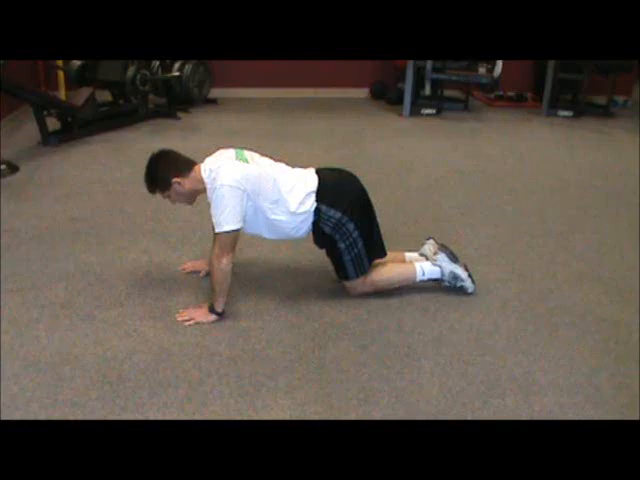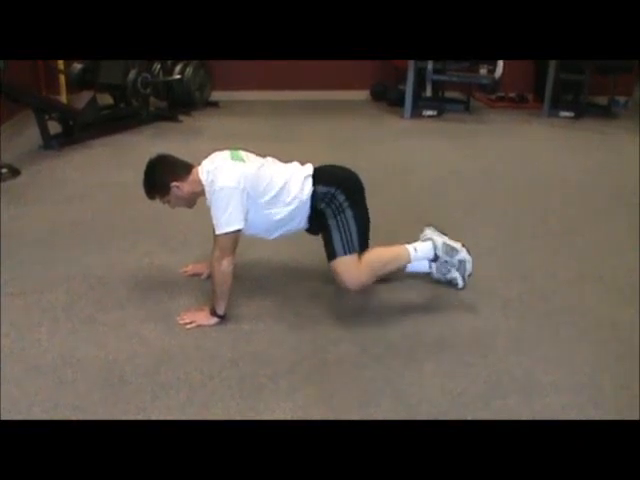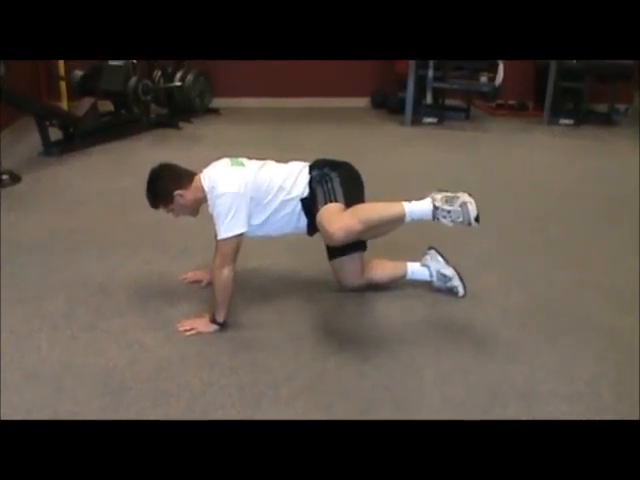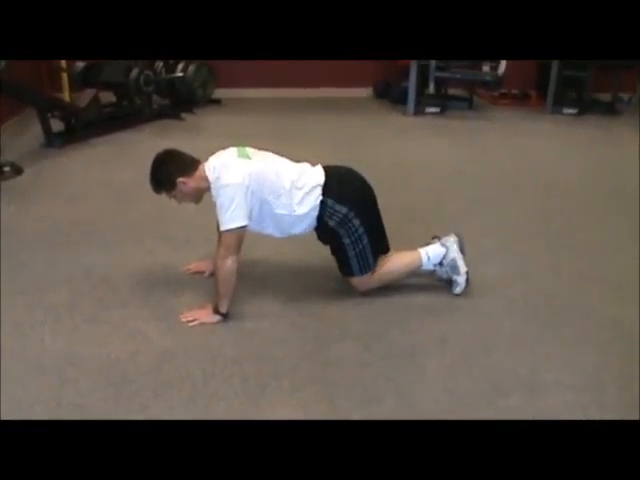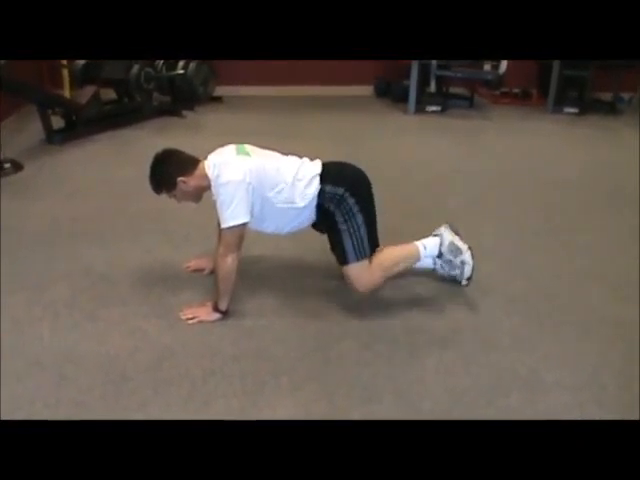
dt=1s
person 1, frame 1
left shoulder: (223, 185)
right shoulder: (216, 164)
left elbow: (224, 253)
left wrist: (214, 309)
right wrist: (210, 263)
left hip: (333, 207)
right hip: (328, 191)
left knee: (358, 283)
right knee: (358, 266)
left ankle: (435, 269)
right ankle: (426, 255)
person 1, frame 2
left shoulder: (223, 186)
right shoulder: (212, 168)
left elbow: (226, 256)
left wrist: (217, 312)
right wrist: (212, 265)
left hip: (331, 191)
right hip: (321, 191)
left knee: (352, 280)
right knee: (353, 267)
left ankle: (430, 247)
right ankle: (430, 259)
person 1, frame 3
left shoulder: (224, 193)
right shoulder: (214, 177)
left elbow: (227, 263)
left wrist: (216, 320)
right wrist: (212, 273)
left hip: (327, 179)
right hip: (317, 189)
left knee: (339, 234)
right knee: (351, 278)
left ankle: (430, 207)
right ankle: (429, 268)
person 1, frame 4
left shoulder: (227, 184)
right shoulder: (220, 163)
left elbow: (230, 254)
right elbow: (227, 232)
left wrist: (219, 310)
right wrist: (215, 262)
left hip: (338, 202)
right hip: (331, 188)
left knee: (365, 280)
right knee: (364, 264)
left ankle: (439, 253)
right ankle: (437, 254)
person 1, frame 5
left shoulder: (228, 181)
right shoulder: (219, 162)
left elbow: (231, 252)
right elbow: (227, 232)
left wrist: (219, 308)
right wrist: (215, 259)
left hip: (338, 191)
right hip: (327, 189)
left knee: (364, 282)
right knee: (360, 266)
left ankle: (439, 243)
right ankle: (435, 256)
